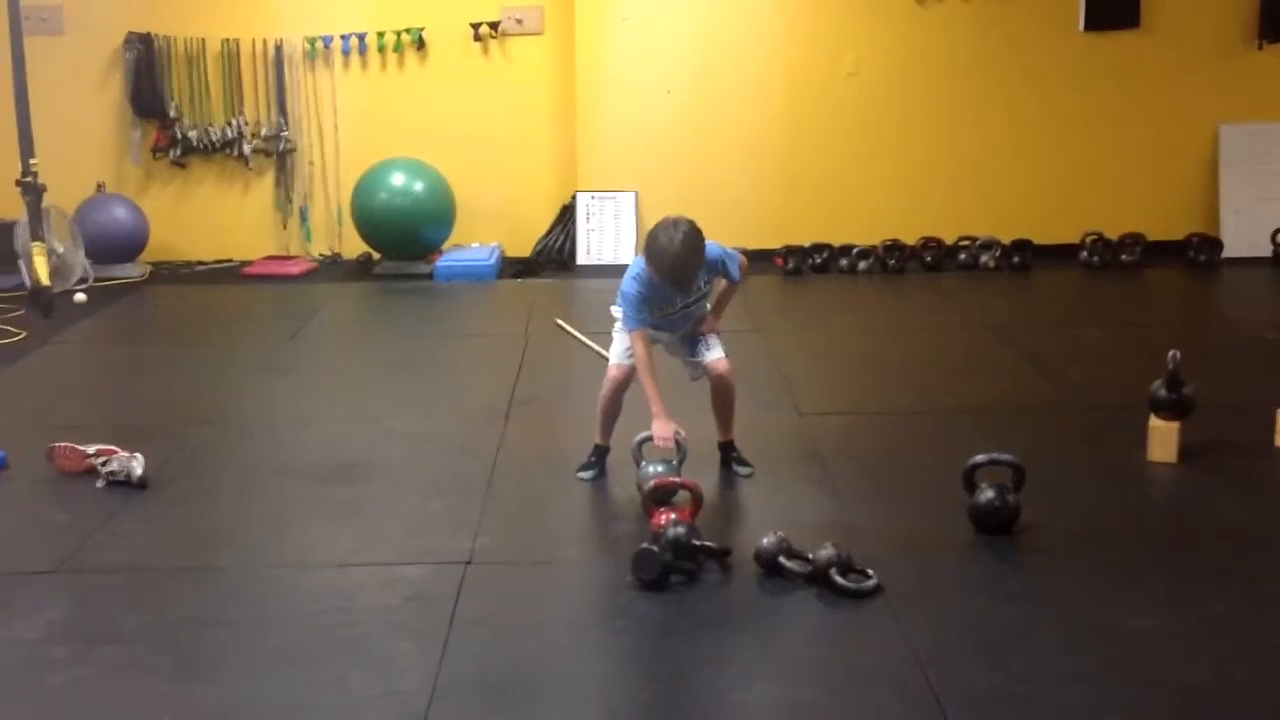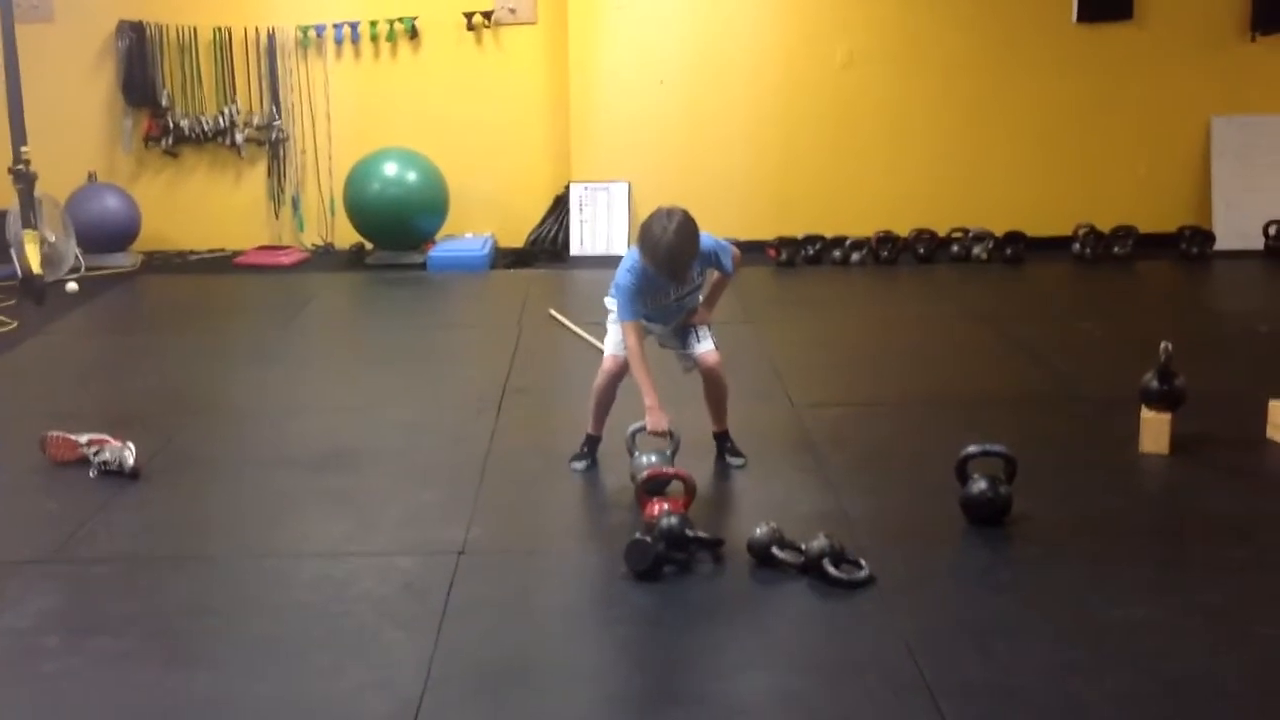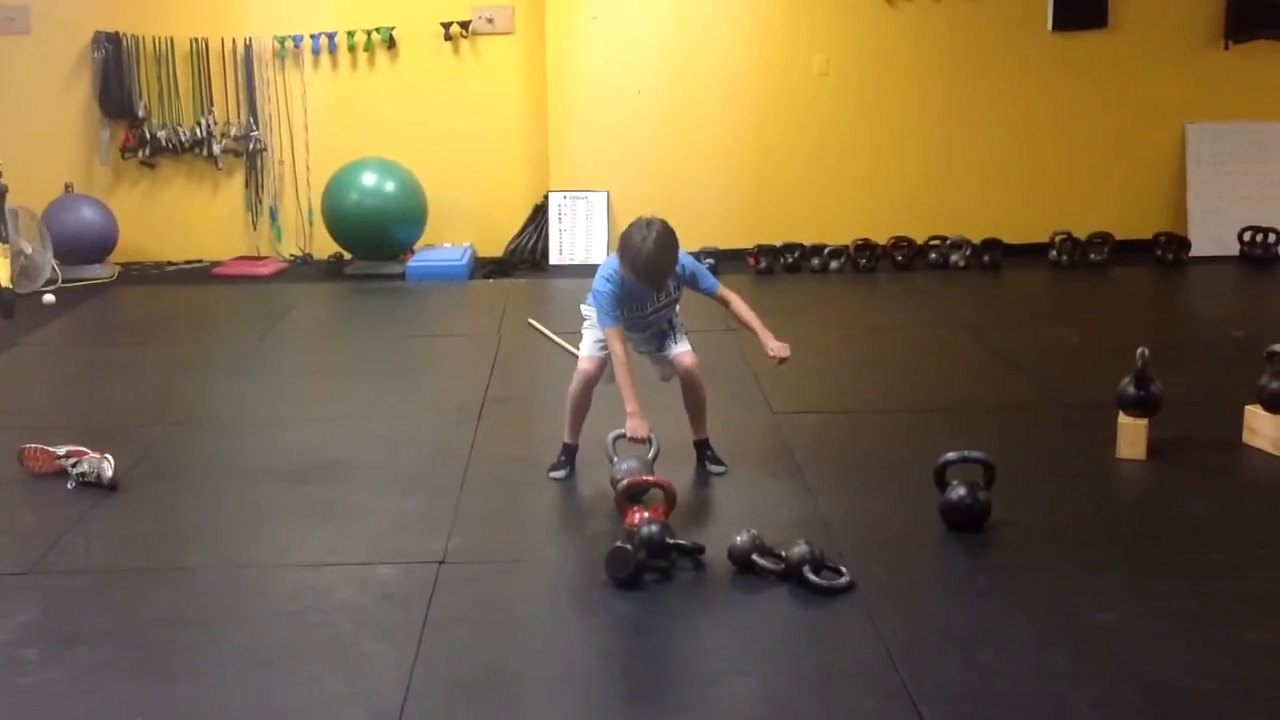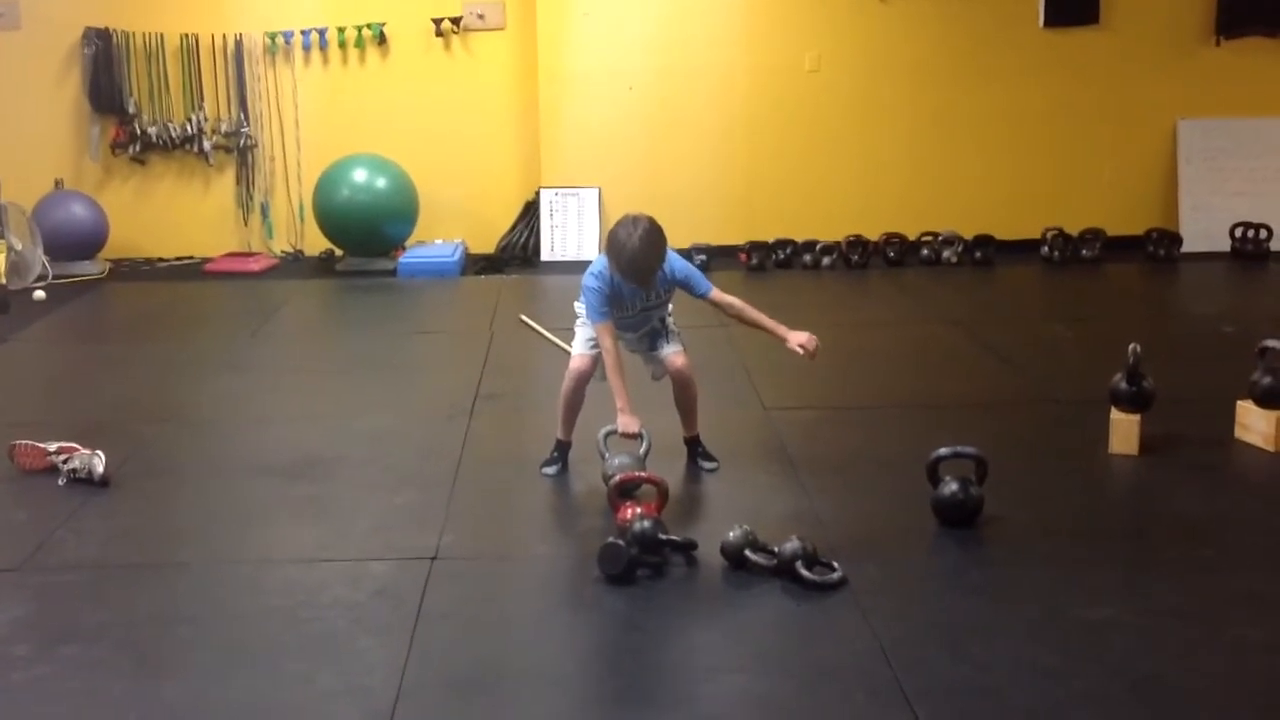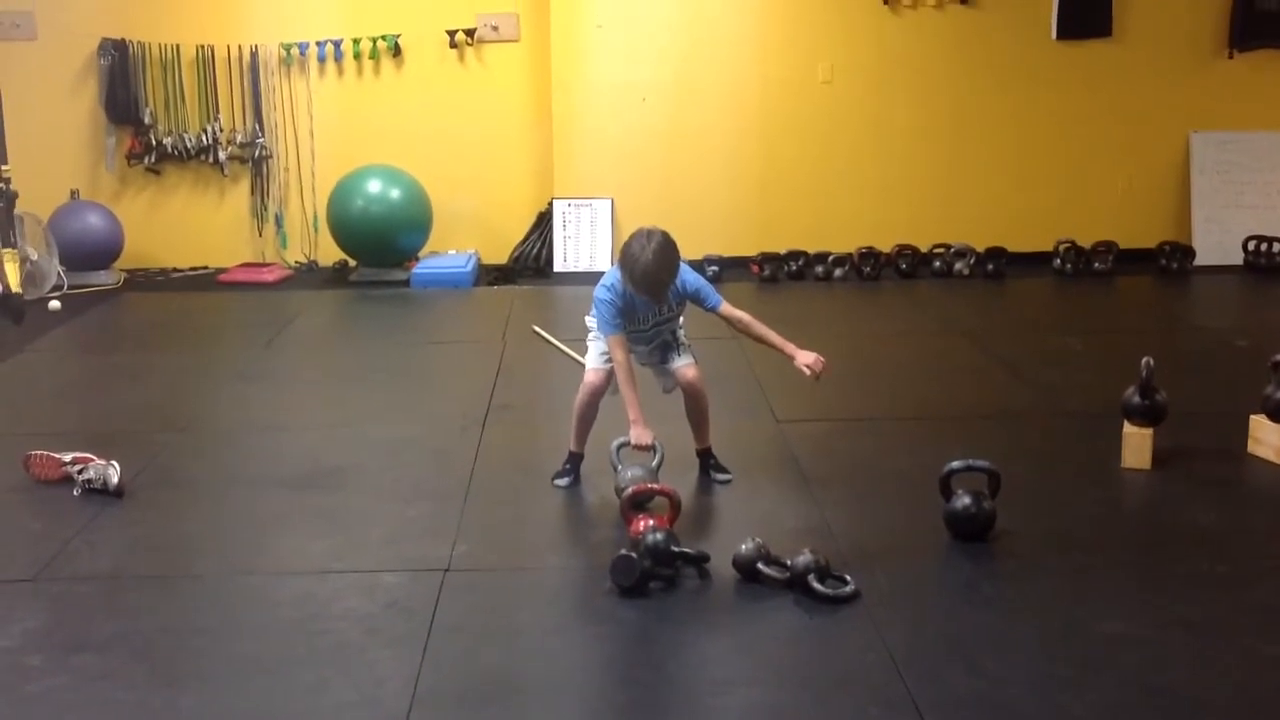
dt=1s
person 1, frame 1
left shoulder: (713, 255)
right shoulder: (635, 282)
left elbow: (741, 266)
right elbow: (641, 348)
left wrist: (715, 314)
right wrist: (659, 415)
left hip: (691, 322)
right hip: (640, 323)
left knee: (722, 372)
right knee: (616, 377)
left ankle: (727, 448)
right ankle: (600, 451)
person 1, frame 2
left shoulder: (706, 247)
right shoulder: (630, 272)
left elbow: (734, 258)
right elbow: (632, 341)
left wrist: (707, 306)
right wrist: (652, 406)
left hip: (683, 313)
right hip: (633, 313)
left knee: (711, 364)
right knee: (612, 367)
left ankle: (722, 438)
right ankle: (591, 440)
person 1, frame 3
left shoulder: (682, 264)
right shoulder: (608, 279)
left elbow: (727, 297)
right elbow: (617, 349)
left wrist: (766, 338)
right wrist: (633, 413)
left hip: (658, 323)
right hip: (607, 321)
left knee: (689, 367)
right knee: (587, 371)
left ankle: (703, 446)
right ankle: (568, 450)
person 1, frame 4
left shoulder: (672, 265)
right shoulder: (596, 279)
left elbow: (725, 302)
right elbow: (609, 346)
left wrist: (786, 334)
right wrist: (624, 410)
left hip: (651, 322)
right hip: (600, 322)
left knee: (681, 368)
right knee: (579, 370)
left ankle: (693, 443)
right ankle: (561, 447)
person 1, frame 5
left shoulder: (684, 278)
right shoulder: (608, 291)
left elbow: (736, 317)
right elbow: (620, 358)
left wrist: (794, 352)
right wrist: (637, 423)
left hip: (662, 335)
right hip: (612, 333)
left knee: (692, 380)
right knee: (593, 383)
left ankle: (706, 456)
right ankle: (573, 459)
